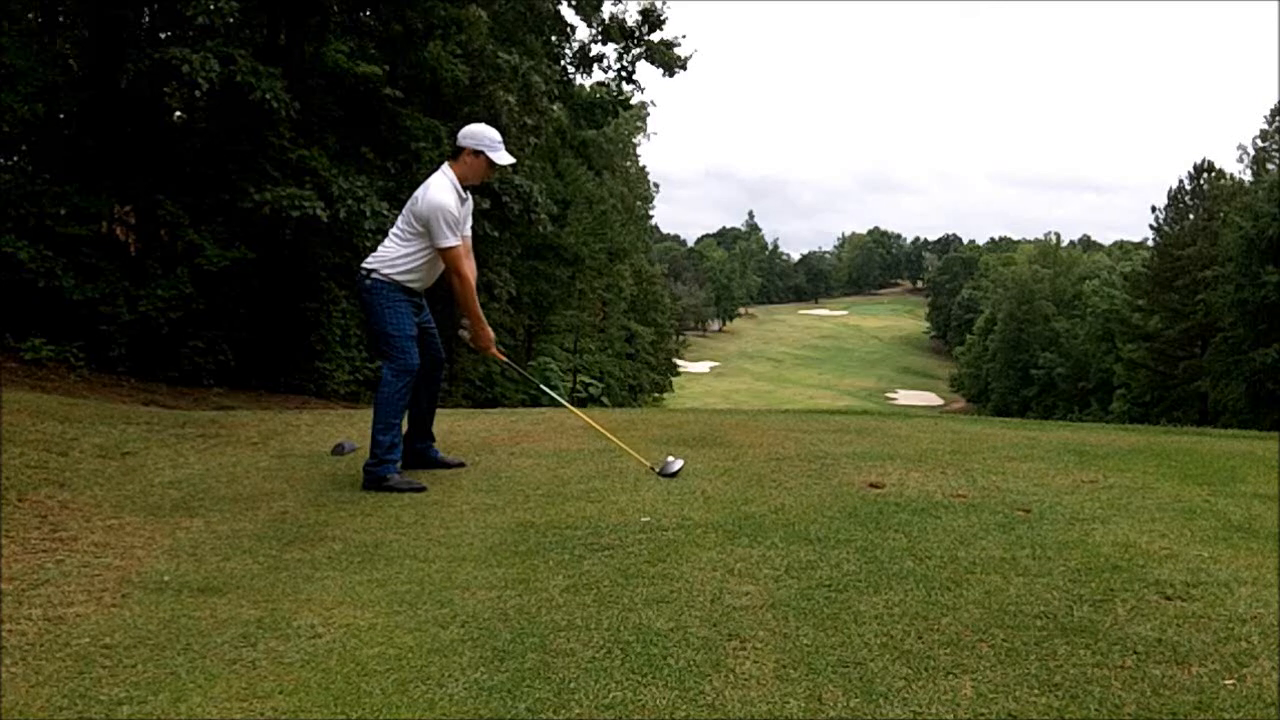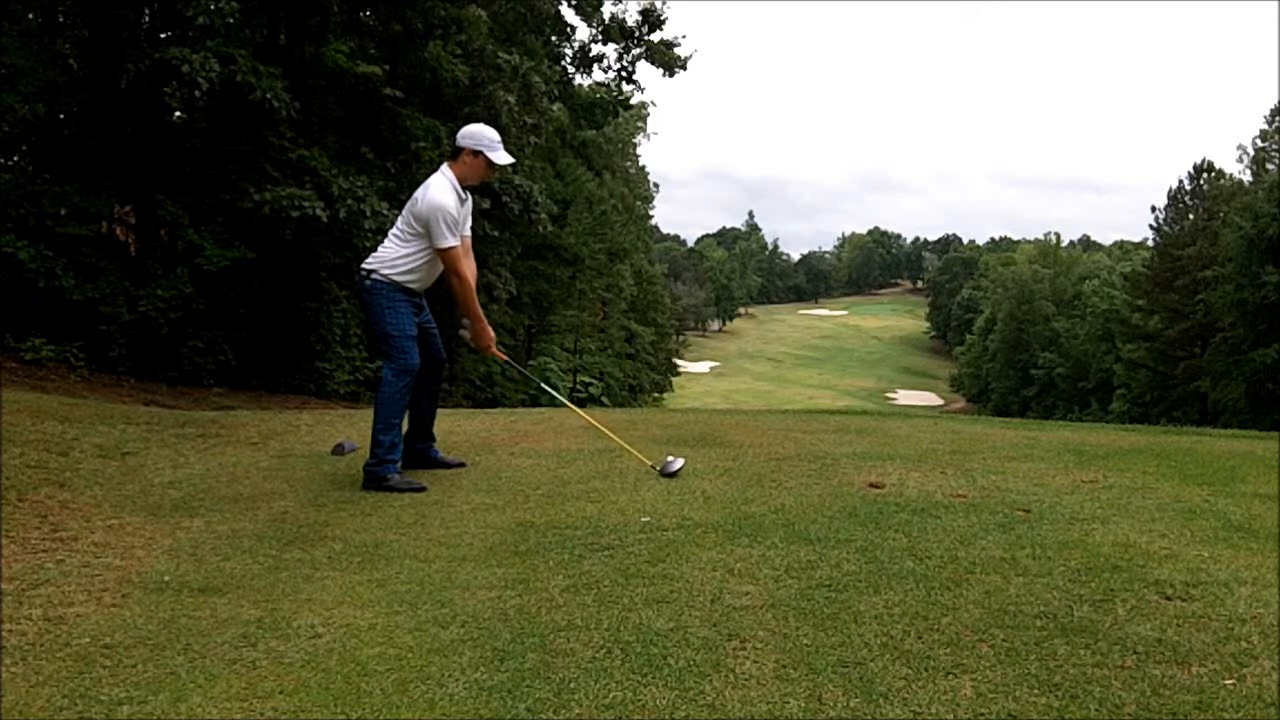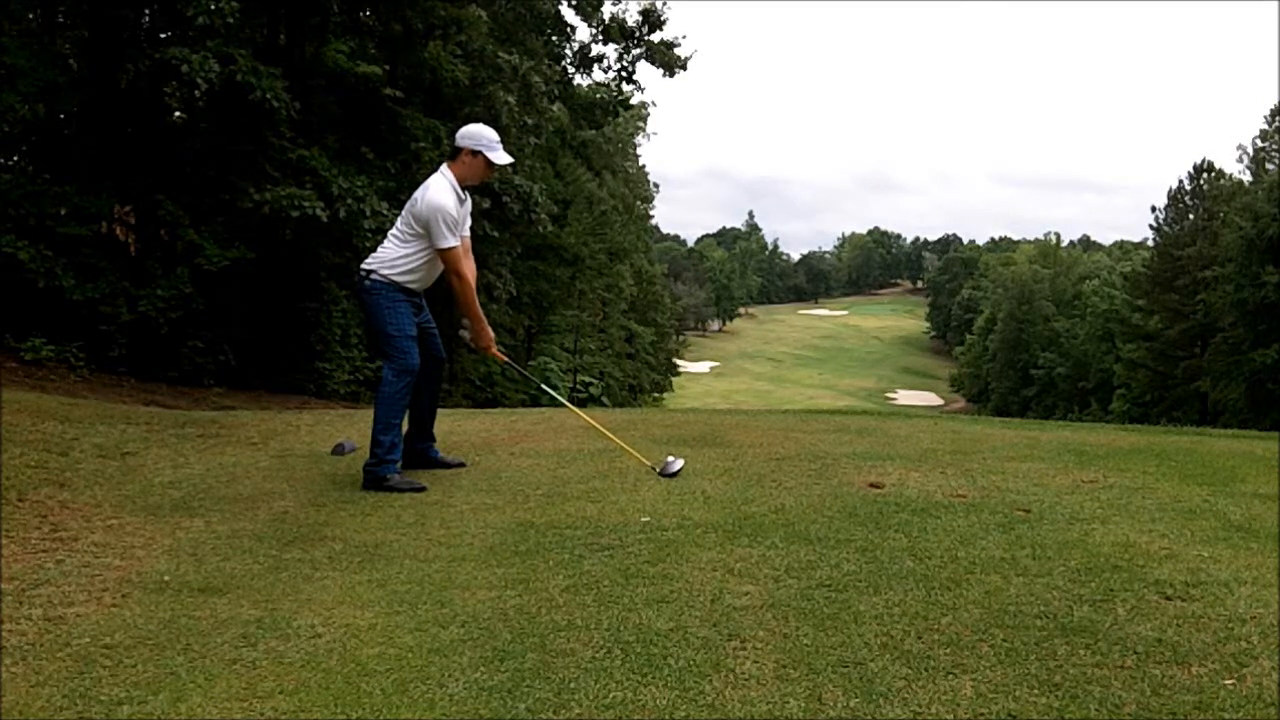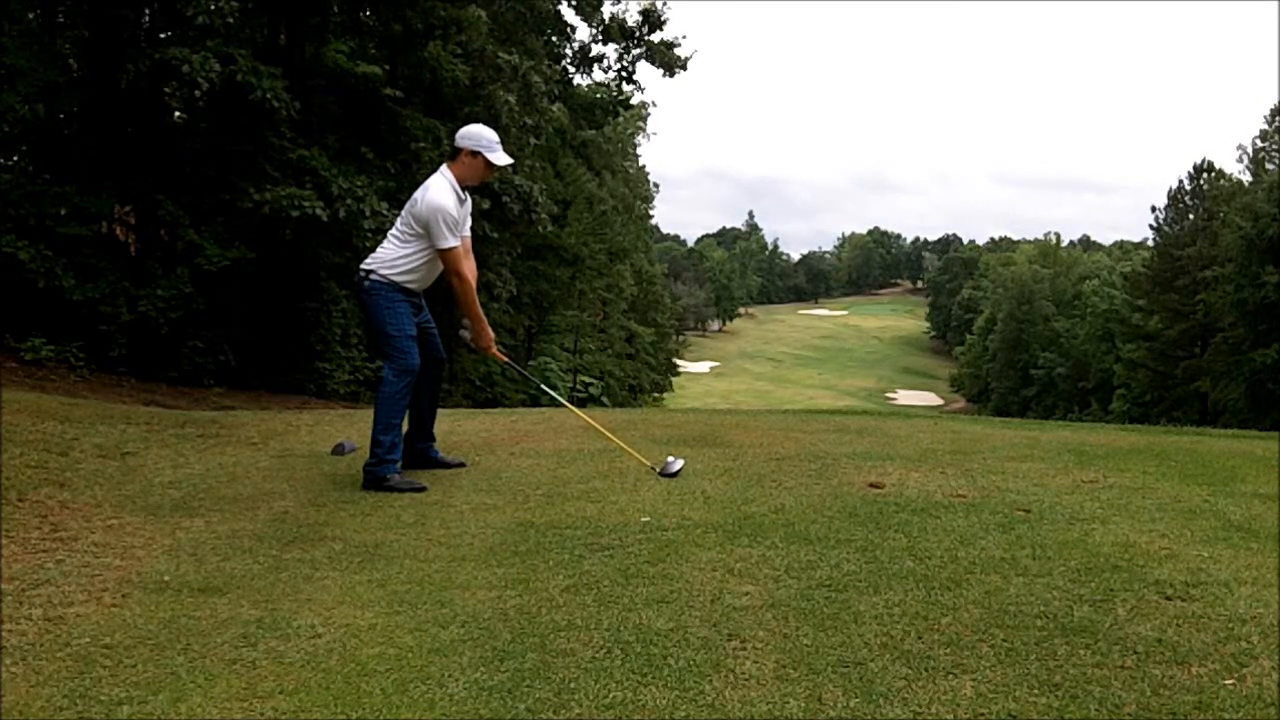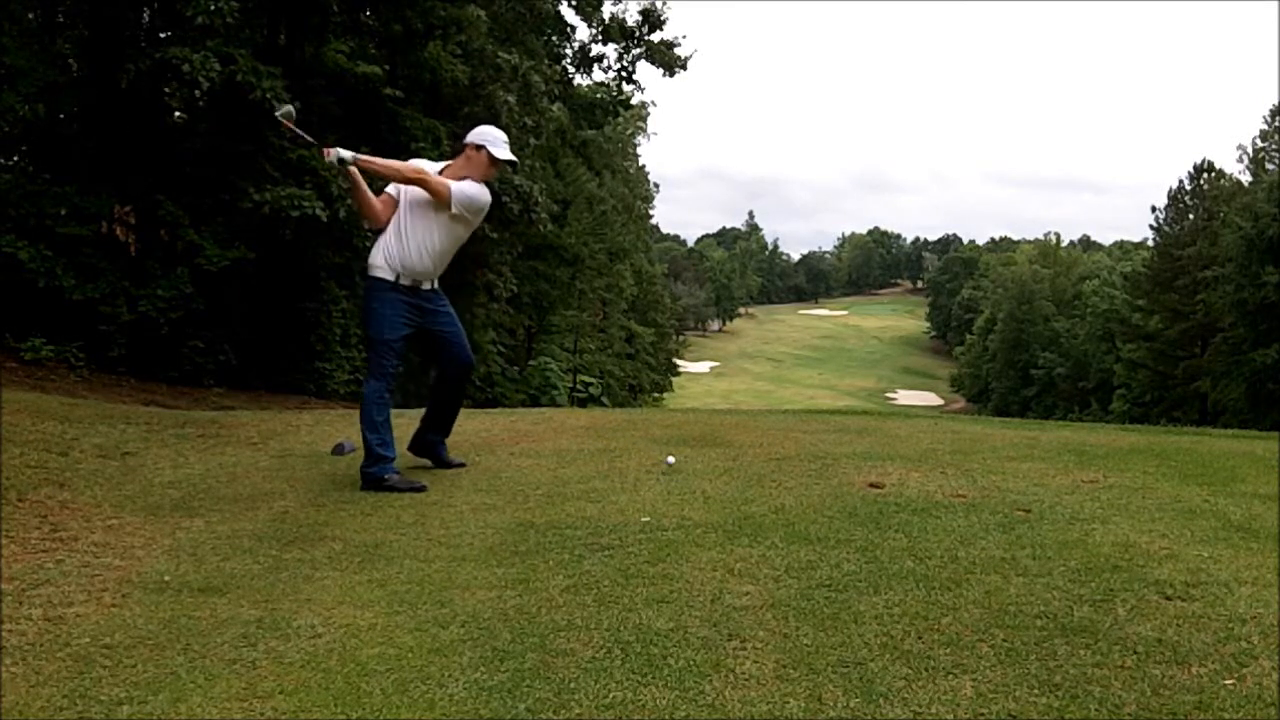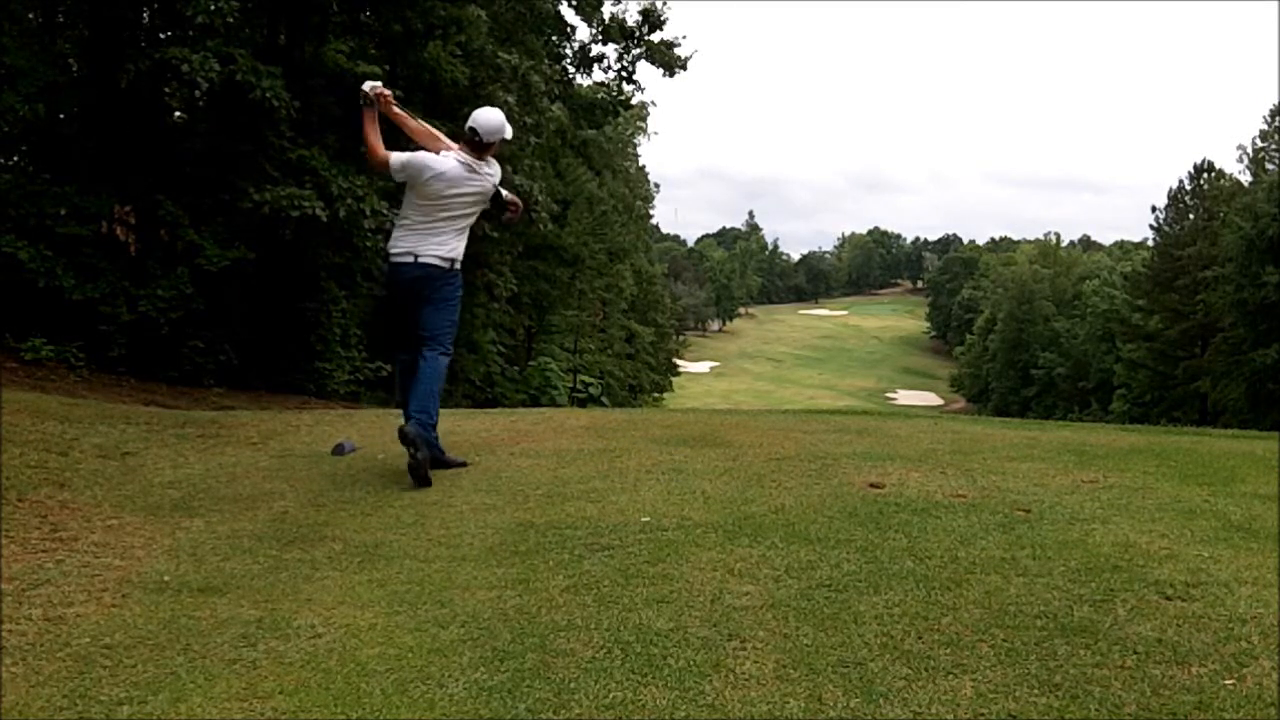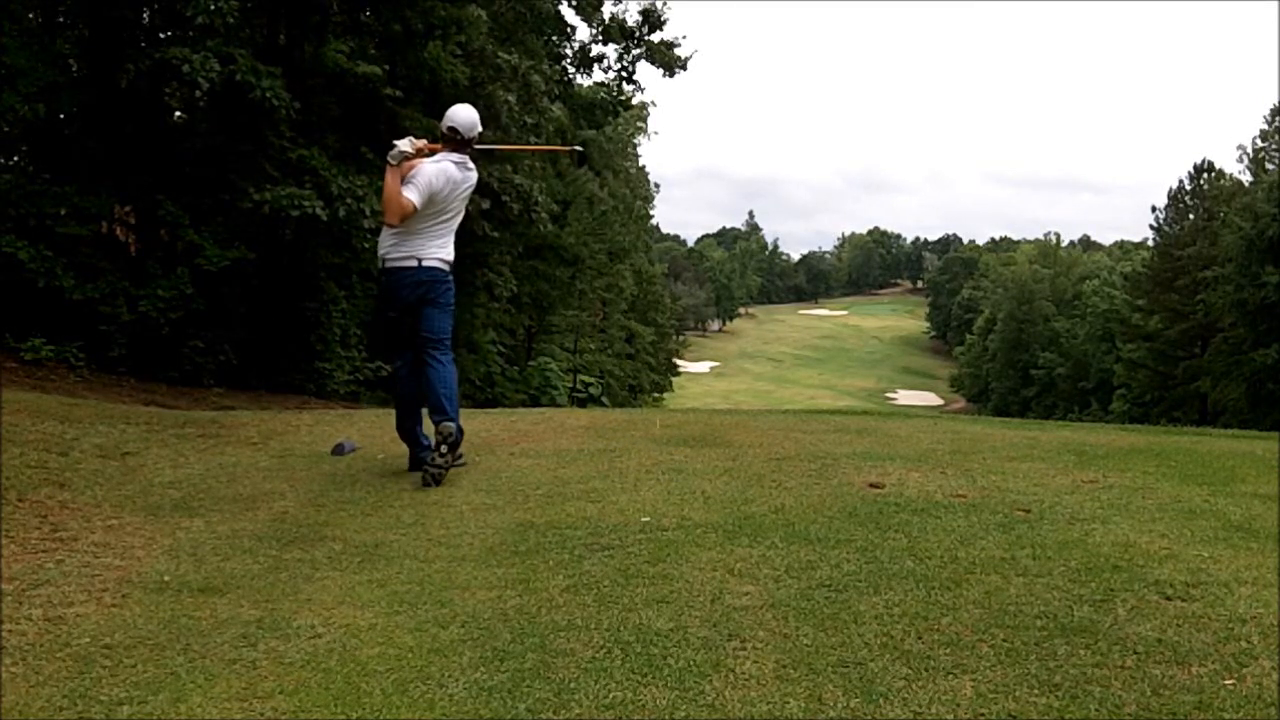
dt=0.7s
person 1, frame 1
left shoulder: (462, 196)
right shoulder: (441, 198)
left elbow: (467, 261)
right elbow: (457, 272)
left wrist: (470, 319)
right wrist: (480, 327)
left hip: (409, 289)
right hip: (385, 286)
left knee: (432, 362)
right knee: (403, 366)
left ankle: (417, 448)
right ankle: (381, 468)
person 1, frame 2
left shoulder: (461, 195)
right shoulder: (440, 199)
left elbow: (466, 261)
right elbow: (456, 273)
left wrist: (471, 319)
right wrist: (480, 326)
left hip: (409, 290)
right hip: (385, 286)
left knee: (432, 362)
right knee: (404, 366)
left ankle: (418, 448)
right ankle: (381, 468)
person 1, frame 3
left shoulder: (461, 196)
right shoulder: (440, 199)
left elbow: (466, 261)
right elbow: (457, 273)
left wrist: (471, 319)
right wrist: (480, 326)
left hip: (408, 289)
right hip: (385, 287)
left knee: (432, 361)
right knee: (404, 366)
left ankle: (418, 448)
right ankle: (381, 468)
person 1, frame 4
left shoulder: (460, 196)
right shoulder: (439, 200)
left elbow: (467, 261)
right elbow: (457, 274)
left wrist: (471, 320)
right wrist: (480, 326)
left hip: (408, 291)
right hip: (384, 287)
left knee: (432, 362)
right knee: (404, 366)
left ankle: (418, 449)
right ankle: (381, 469)
person 1, frame 5
left shoulder: (477, 198)
right shoulder: (414, 174)
left elbow: (417, 176)
right elbow: (379, 218)
left wrist: (358, 160)
right wrist: (354, 175)
left hip: (427, 291)
right hip: (387, 288)
left knee: (460, 363)
right knee: (382, 373)
left ankle: (429, 442)
right ankle: (377, 469)
person 1, frame 6
left shoulder: (426, 166)
right shoulder: (491, 176)
left elbow: (377, 159)
right elbow: (443, 146)
left wrist: (374, 111)
right wrist: (396, 112)
left hip: (400, 268)
right hip: (440, 274)
left knee: (409, 354)
right knee: (435, 352)
left ankle: (425, 445)
right ankle: (418, 428)
person 1, frame 7
left shoulder: (430, 171)
right shoulder: (468, 173)
left elbow: (393, 216)
left wrist: (394, 163)
right wrist: (410, 159)
left hip: (398, 273)
right hip: (435, 274)
left knee: (405, 359)
right knee: (438, 352)
left ankle: (418, 448)
right ankle: (446, 426)
